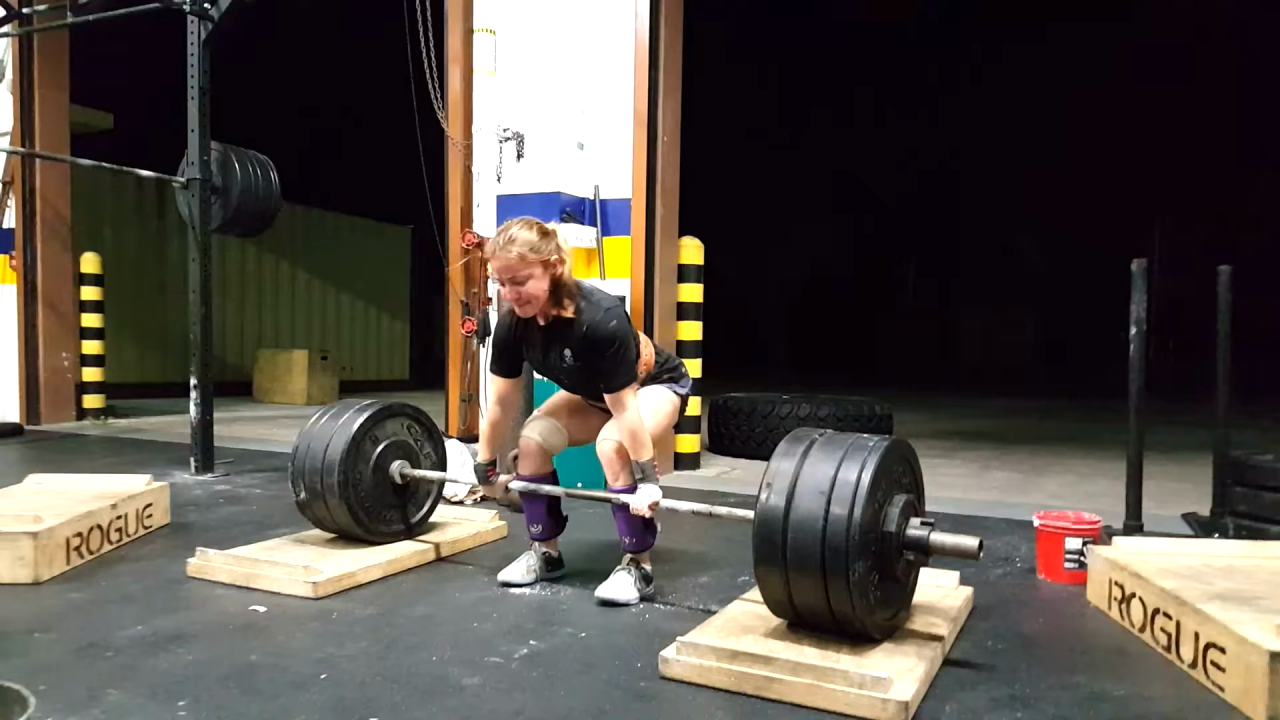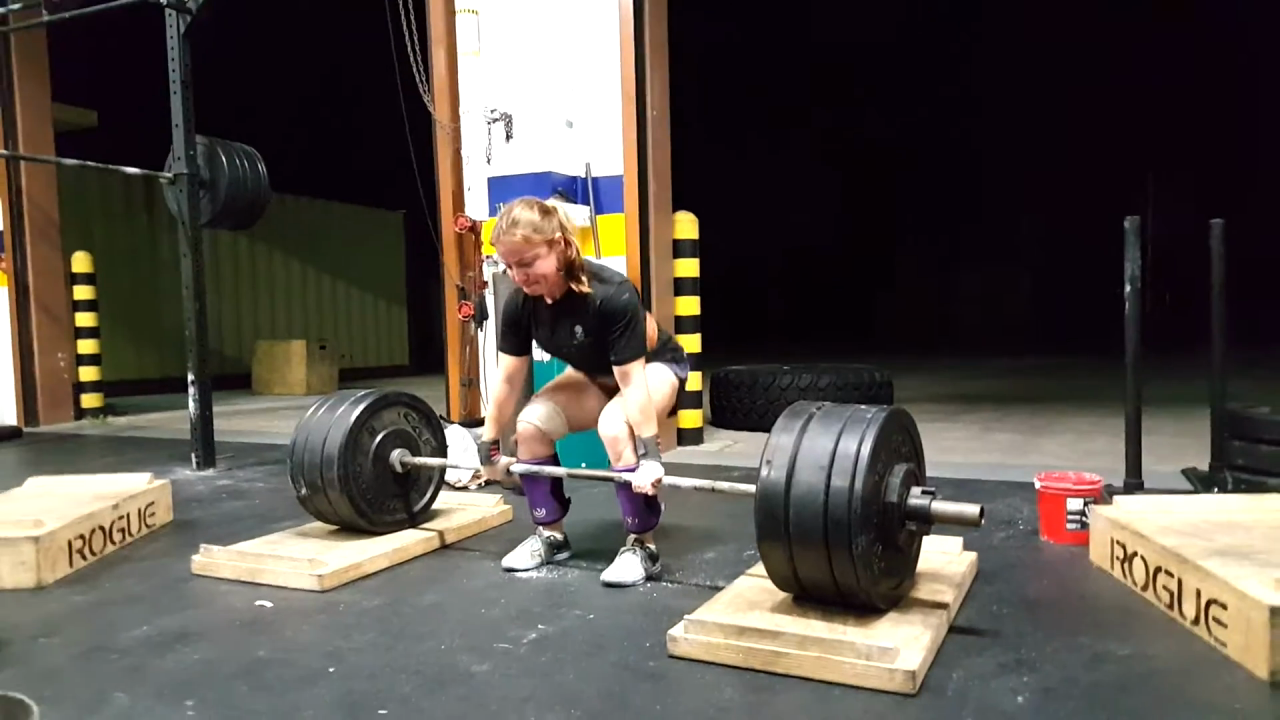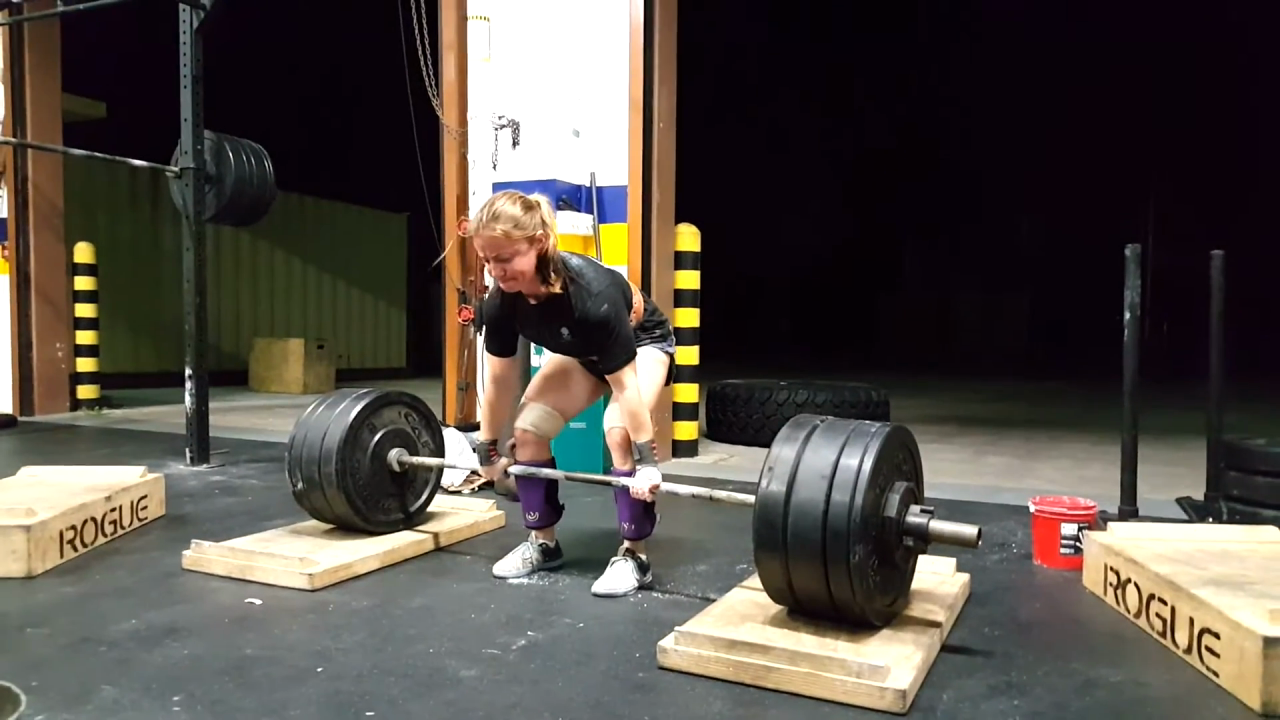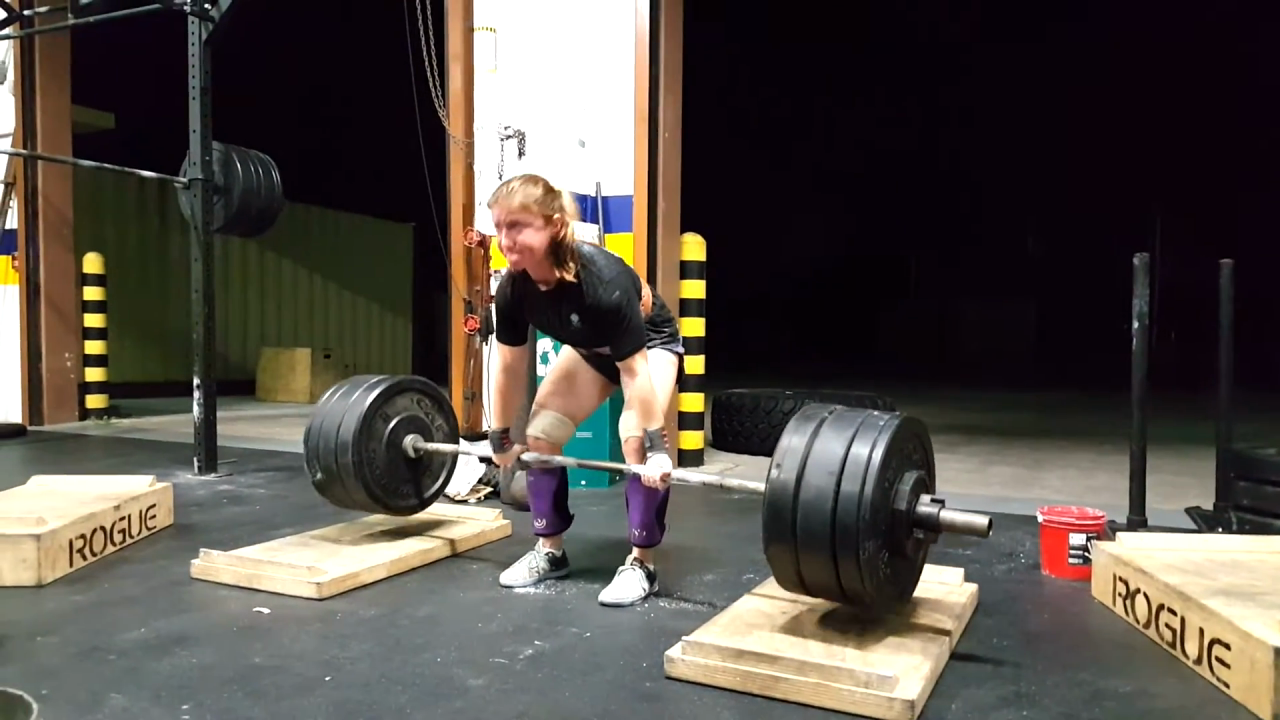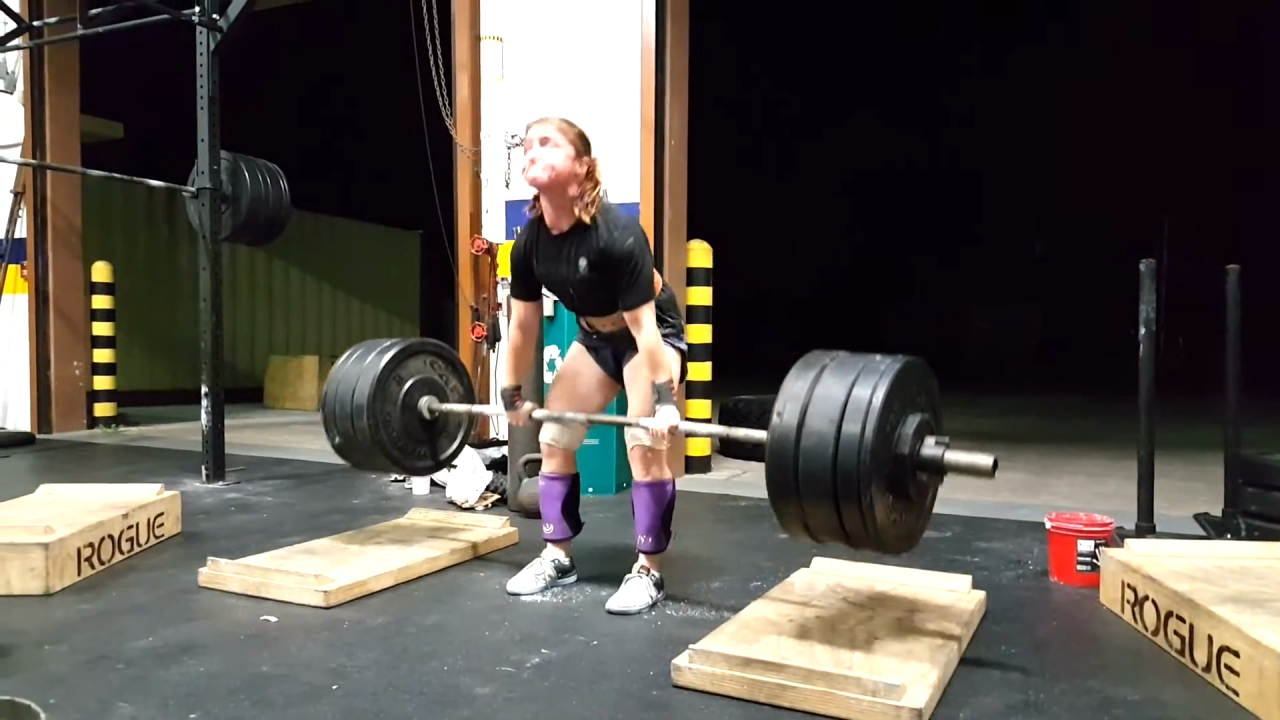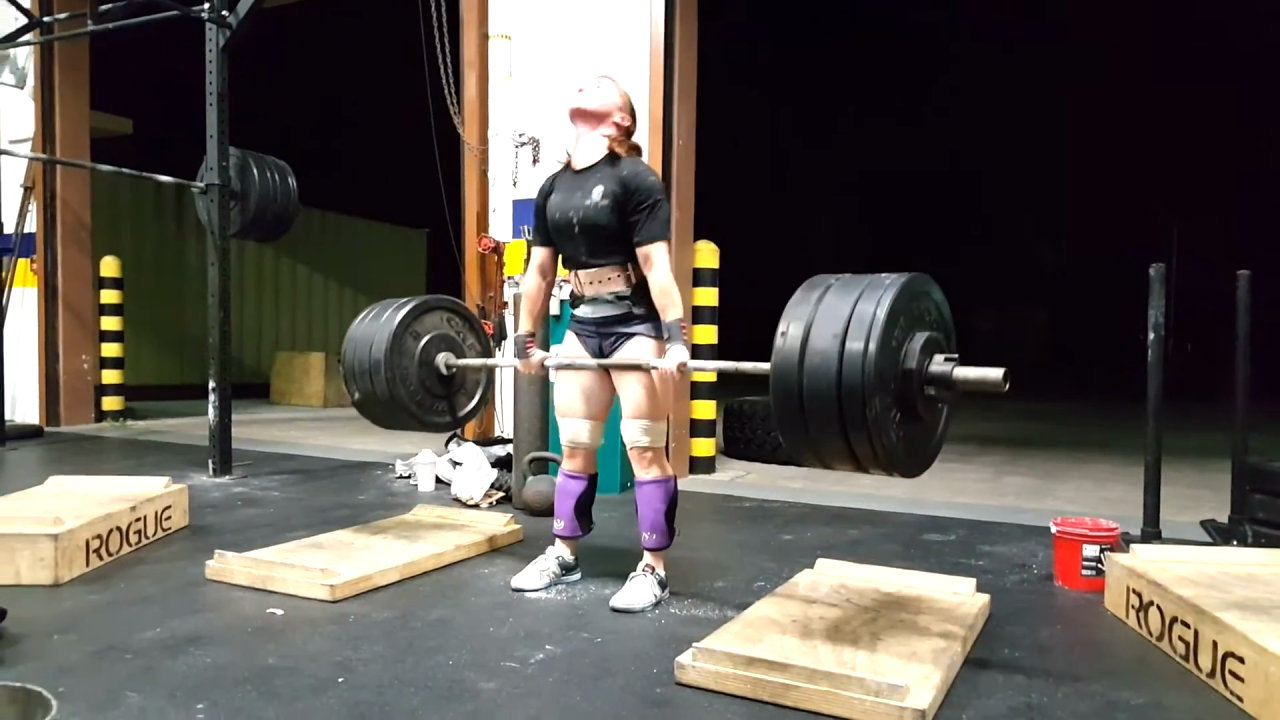
dt=0.5s
person 1, frame 1
left shoulder: (601, 320)
right shoulder: (511, 326)
left elbow: (625, 408)
right elbow: (501, 402)
left wrist: (647, 481)
right wrist: (486, 466)
left hip: (655, 384)
right hip: (592, 394)
left knee: (613, 445)
right knee: (533, 439)
left ankle: (637, 565)
right ankle: (545, 551)
person 1, frame 2
left shoulder: (611, 295)
right shoulder: (520, 304)
left elbow: (632, 382)
right elbow: (508, 379)
left wrist: (650, 456)
right wrist: (489, 446)
left hip: (654, 367)
right hip: (594, 379)
left knee: (615, 427)
right knee: (531, 423)
left ankle: (642, 545)
right ankle: (550, 534)
person 1, frame 3
left shoulder: (592, 294)
right shoulder: (501, 303)
left elbow: (624, 386)
right elbow: (500, 380)
left wrist: (646, 462)
right wrist: (487, 449)
left hip: (641, 340)
right hip: (580, 351)
left knee: (620, 431)
right knee: (529, 427)
left ankle: (634, 556)
right ankle: (542, 542)
person 1, frame 4
left shoulder: (603, 281)
right shoulder: (512, 289)
left elbow: (635, 373)
right elbow: (510, 367)
left wrist: (657, 449)
right wrist: (500, 437)
left hip: (650, 341)
right hip: (589, 348)
left knee: (636, 440)
right knee: (540, 434)
left ankle: (641, 564)
right ankle: (549, 550)
person 1, frame 5
left shoulder: (616, 234)
right shoulder: (530, 242)
left elbow: (643, 326)
right elbow: (523, 325)
left wrist: (665, 404)
right wrist: (512, 396)
left hip: (654, 335)
right hip: (594, 338)
left knee: (643, 445)
right knee: (553, 441)
left ankle: (647, 572)
right ankle: (556, 557)
person 1, frame 6
left shoulder: (635, 178)
right shoulder: (552, 188)
left elbow: (657, 266)
right elbow: (538, 272)
left wrist: (675, 338)
right wrist: (525, 340)
left hip: (637, 320)
right hip: (584, 321)
left knee: (644, 445)
right knee: (574, 445)
left ankle: (652, 569)
right ankle: (563, 554)
